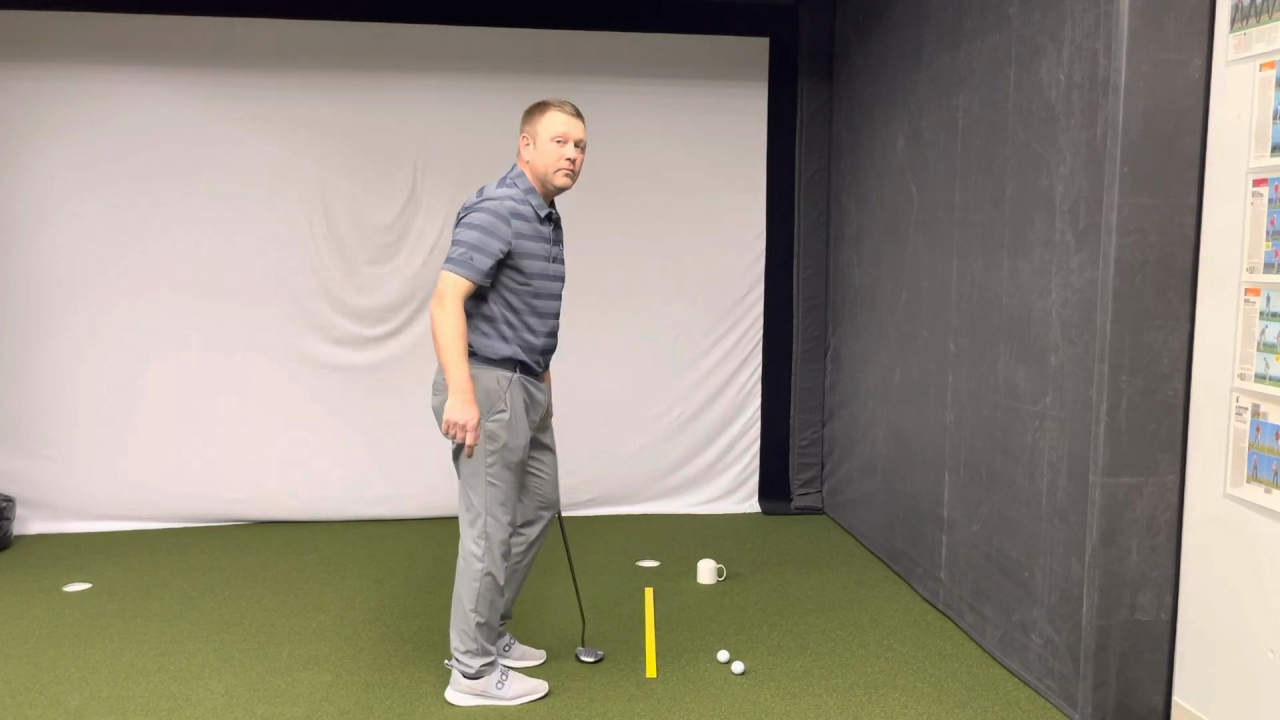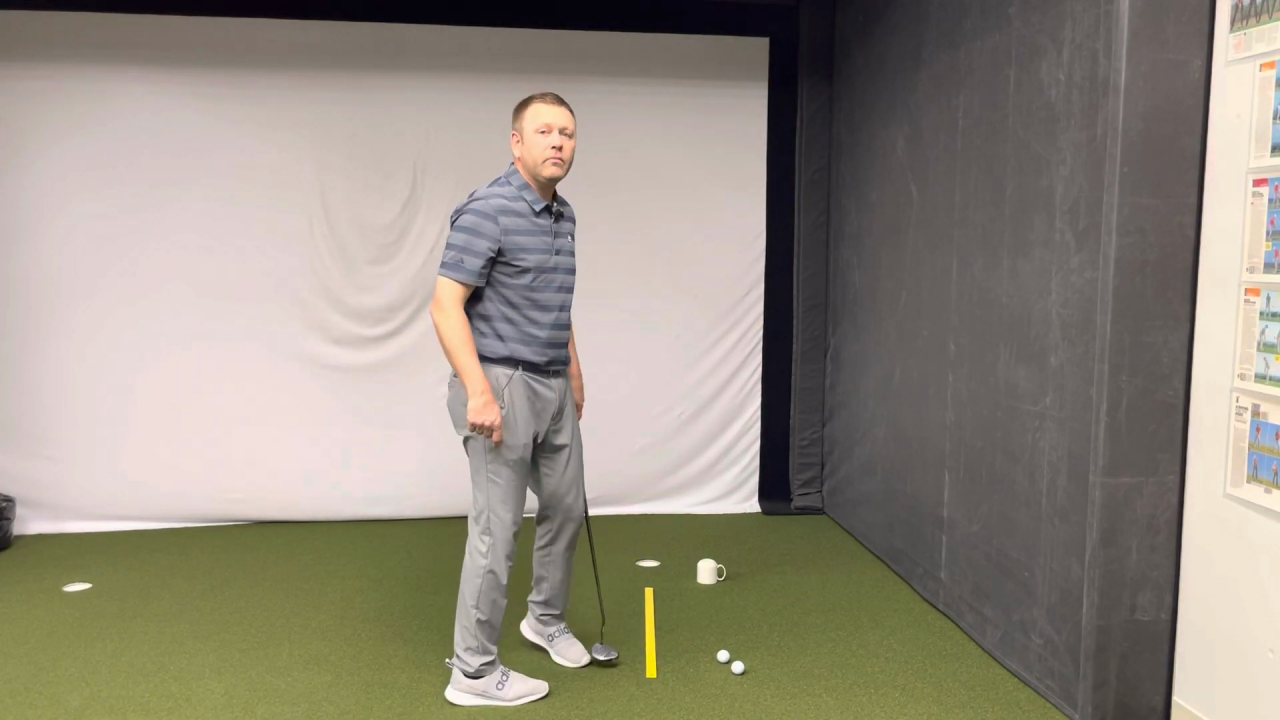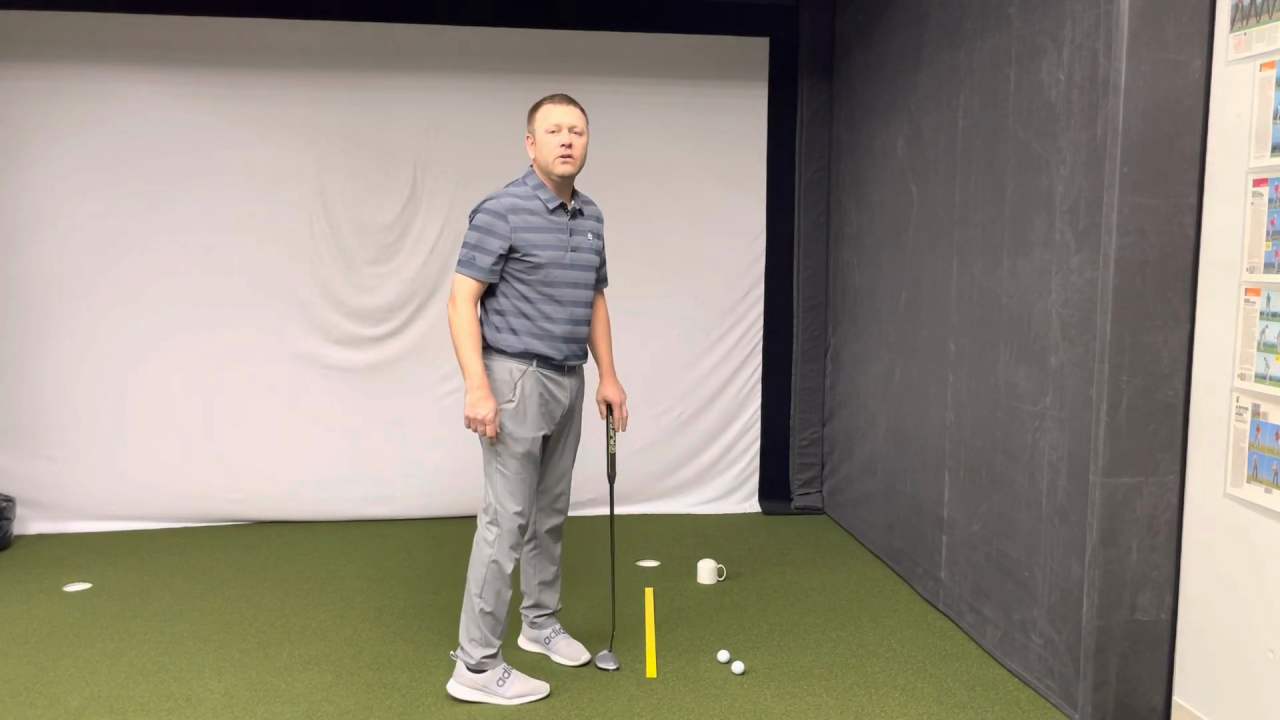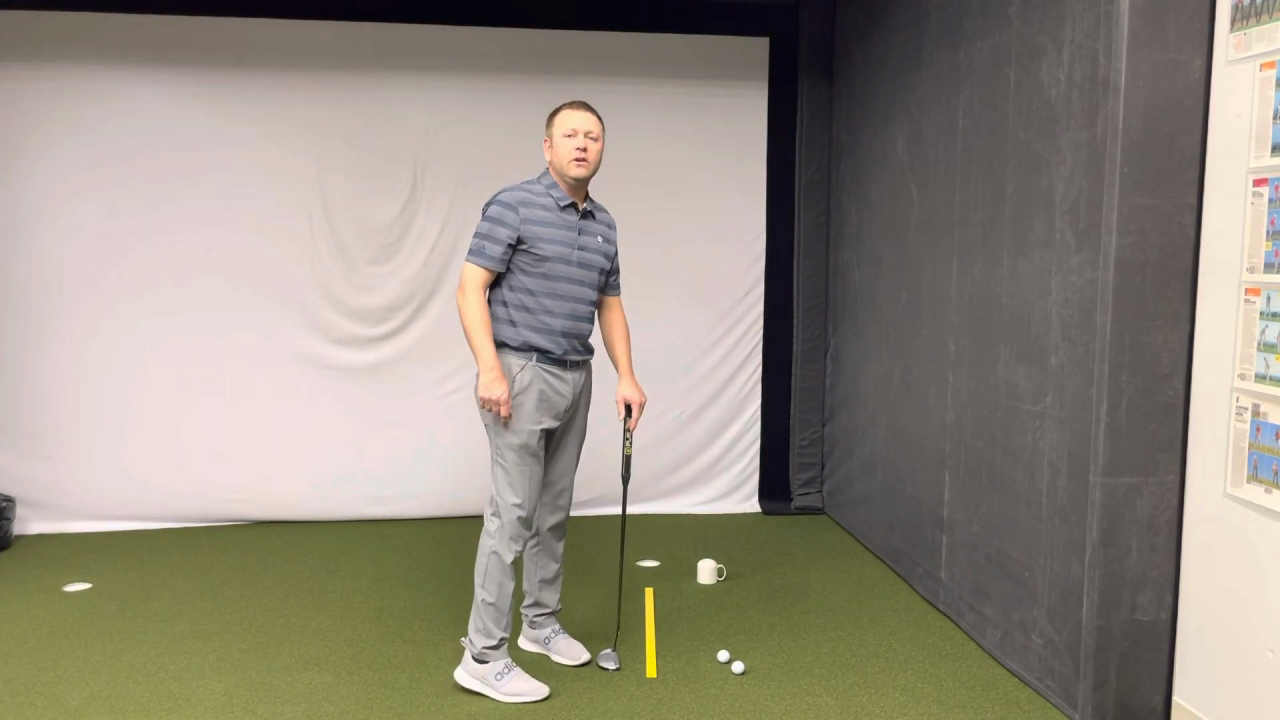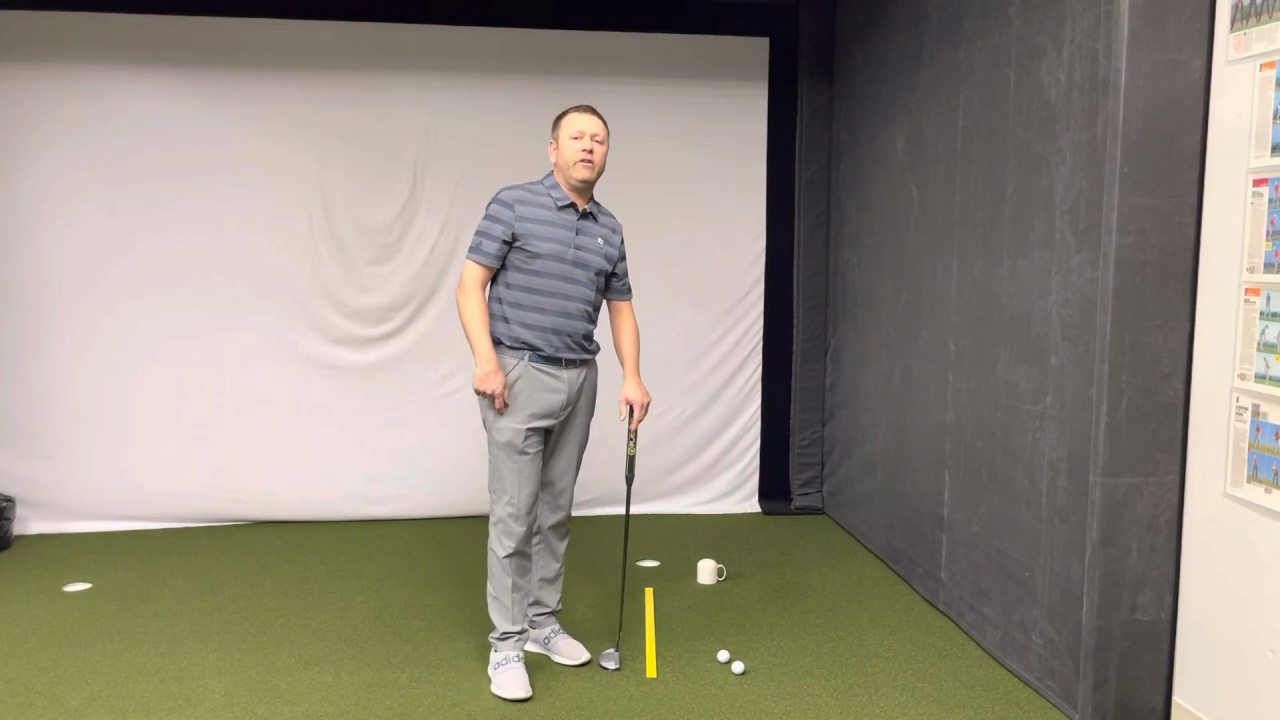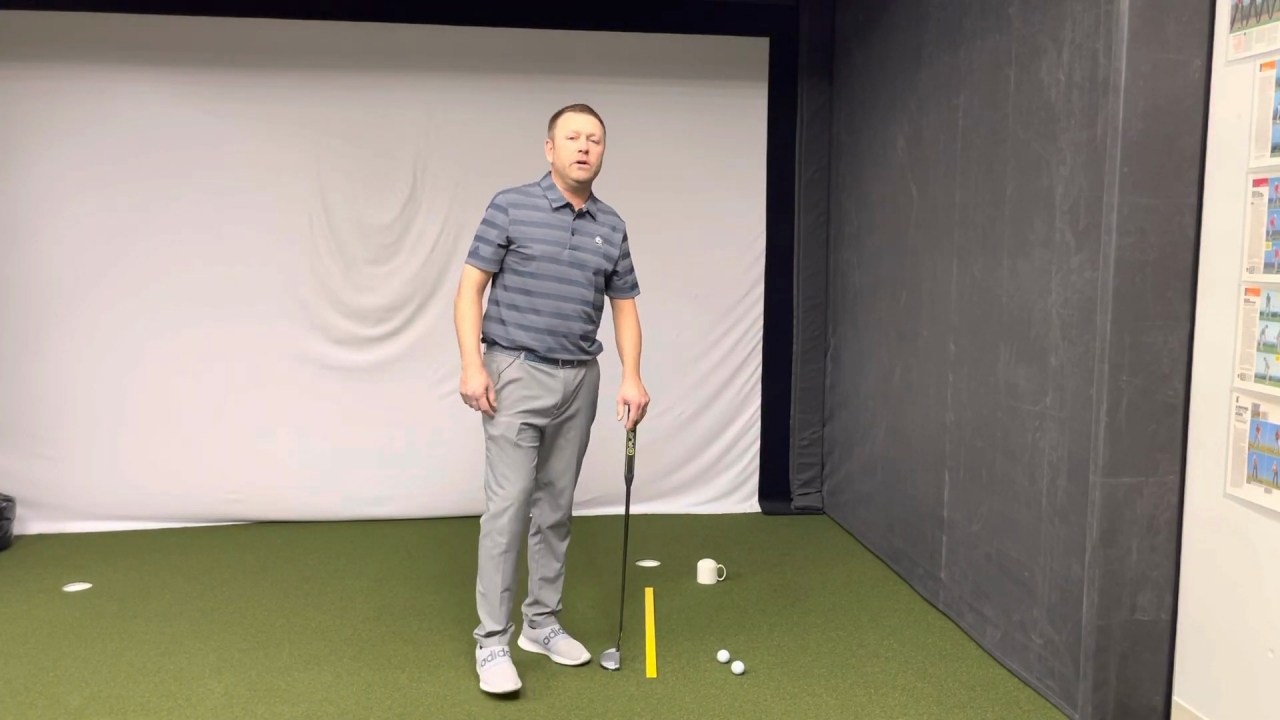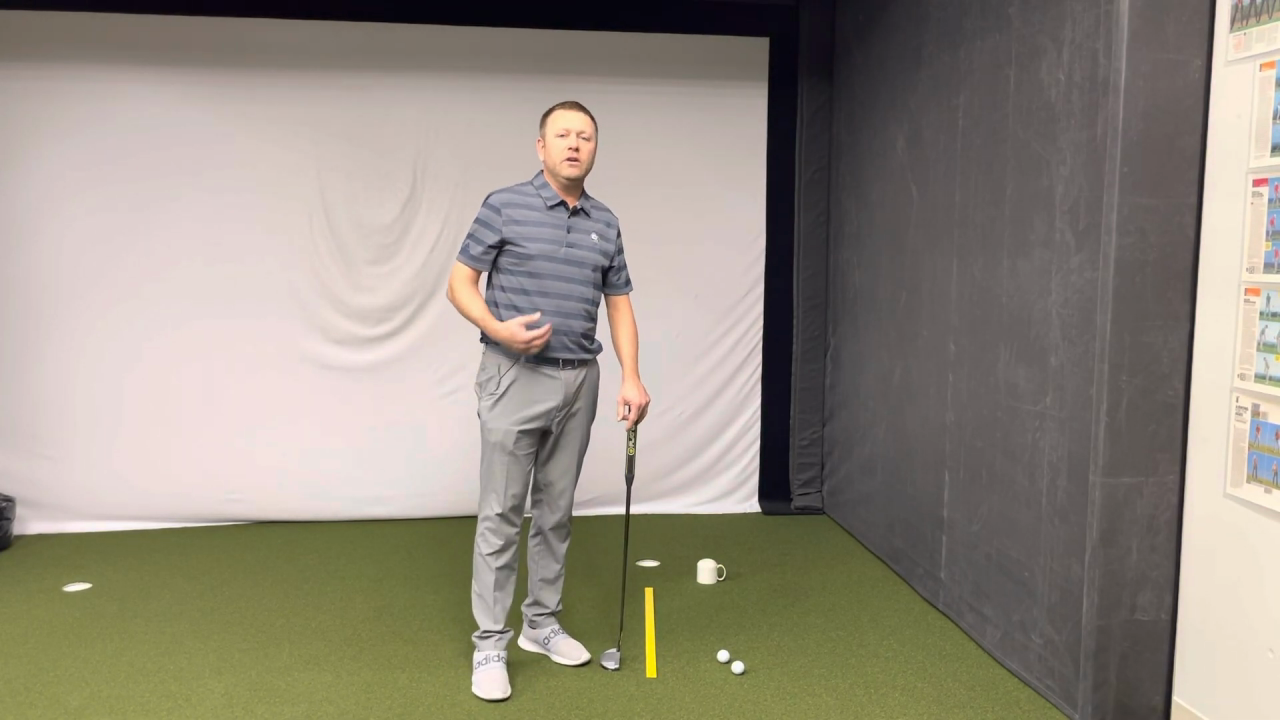
dt=0.3s
person 1, frame 1
left shoulder: (545, 217)
right shoulder: (496, 210)
right elbow: (447, 302)
left wrist: (540, 376)
right wrist: (461, 392)
left hip: (524, 386)
right hip: (488, 389)
left knee: (537, 512)
right knee: (490, 531)
left ankle: (489, 636)
right ankle: (473, 671)
person 1, frame 2
left shoulder: (564, 216)
right shoulder: (486, 210)
right elbow: (447, 305)
left wrist: (574, 372)
right wrist: (478, 391)
left hip: (552, 387)
right hip: (503, 387)
left knee: (564, 511)
right knee: (497, 528)
left ankle: (546, 618)
right ankle: (474, 671)
person 1, frame 3
left shoulder: (591, 216)
right shoulder: (501, 210)
right elbow: (462, 300)
left wrist: (608, 375)
right wrist: (477, 386)
left hip: (568, 384)
right hip: (516, 381)
left knee: (549, 515)
right knee: (506, 521)
left ankle: (540, 622)
right ankle: (476, 664)
person 1, frame 4
left shoulder: (603, 224)
right shoulder: (512, 204)
left elbow: (610, 305)
right elbow: (471, 288)
left wrist: (626, 377)
right wrist: (490, 368)
left hip: (574, 380)
right hip: (521, 377)
left knee: (552, 512)
right knee: (512, 515)
left ankle: (541, 622)
right ankle: (485, 656)
person 1, frame 5
left shoulder: (610, 228)
right shoulder: (512, 204)
left elbow: (620, 307)
right elbow: (470, 284)
left wrist: (632, 377)
right wrist: (485, 359)
left hip: (578, 381)
right hip: (519, 374)
left knee: (554, 511)
right knee: (514, 513)
left ankle: (543, 622)
right ankle: (506, 643)
person 1, frame 6
left shoulder: (612, 226)
right shoulder: (510, 206)
left elbow: (624, 307)
right elbow: (470, 287)
left wrist: (631, 378)
right wrist: (471, 363)
left hip: (579, 382)
right hip: (516, 376)
left knee: (554, 510)
right knee: (507, 508)
left ankle: (541, 623)
right ankle: (492, 641)
person 1, frame 7
left shoulder: (605, 222)
right shoulder: (504, 206)
left elbow: (619, 303)
right elbow: (460, 283)
left wrist: (631, 377)
right wrist: (498, 330)
left hip: (578, 381)
right hip: (514, 380)
left knee: (555, 511)
right knee: (501, 513)
left ankle: (542, 623)
right ankle: (490, 644)
